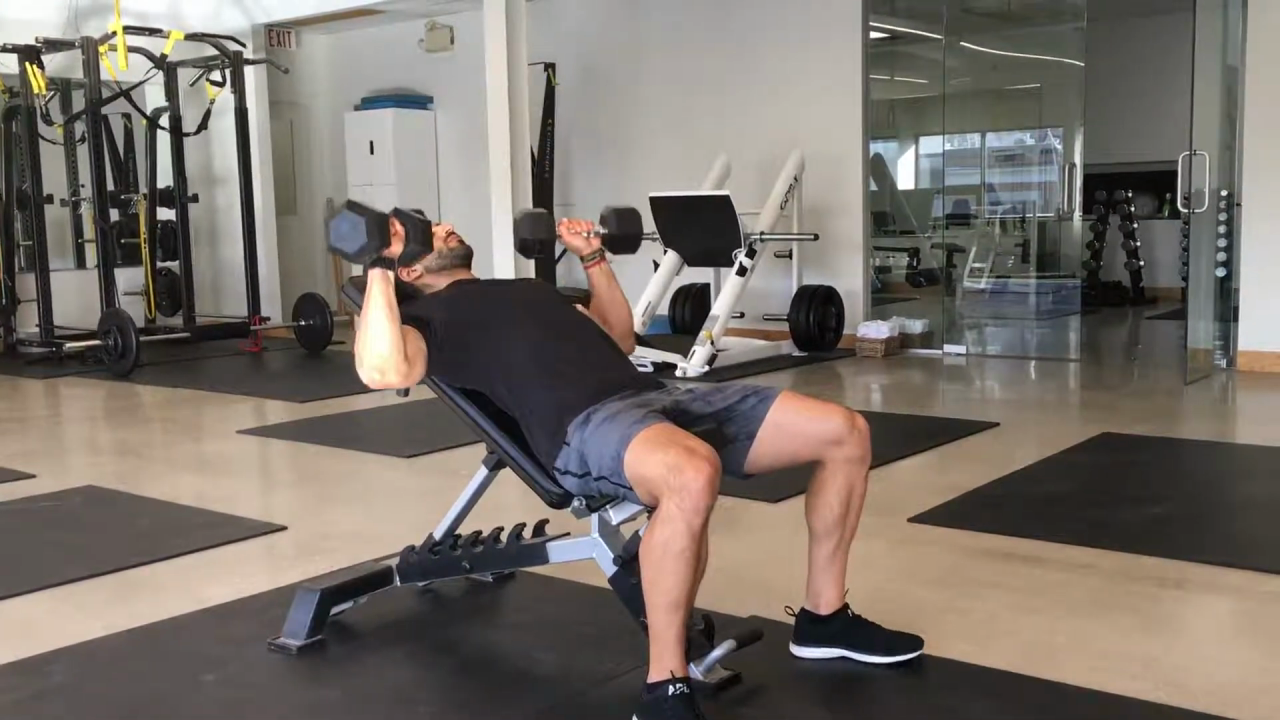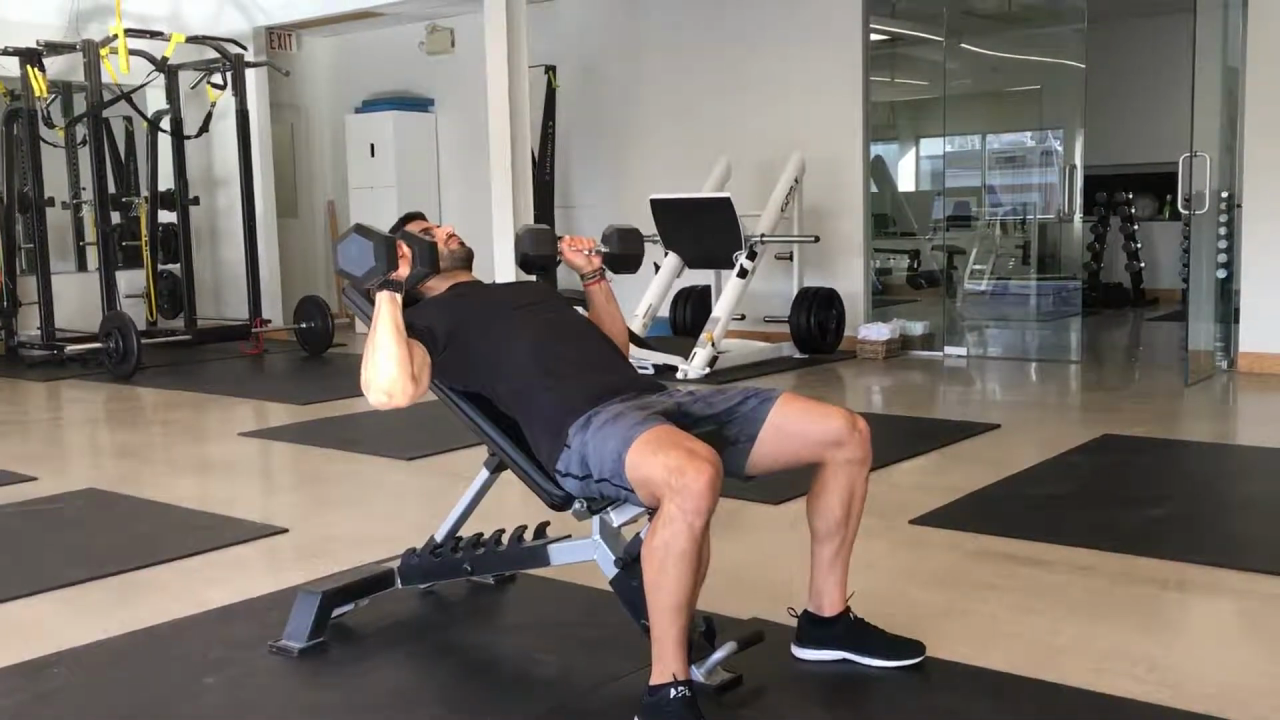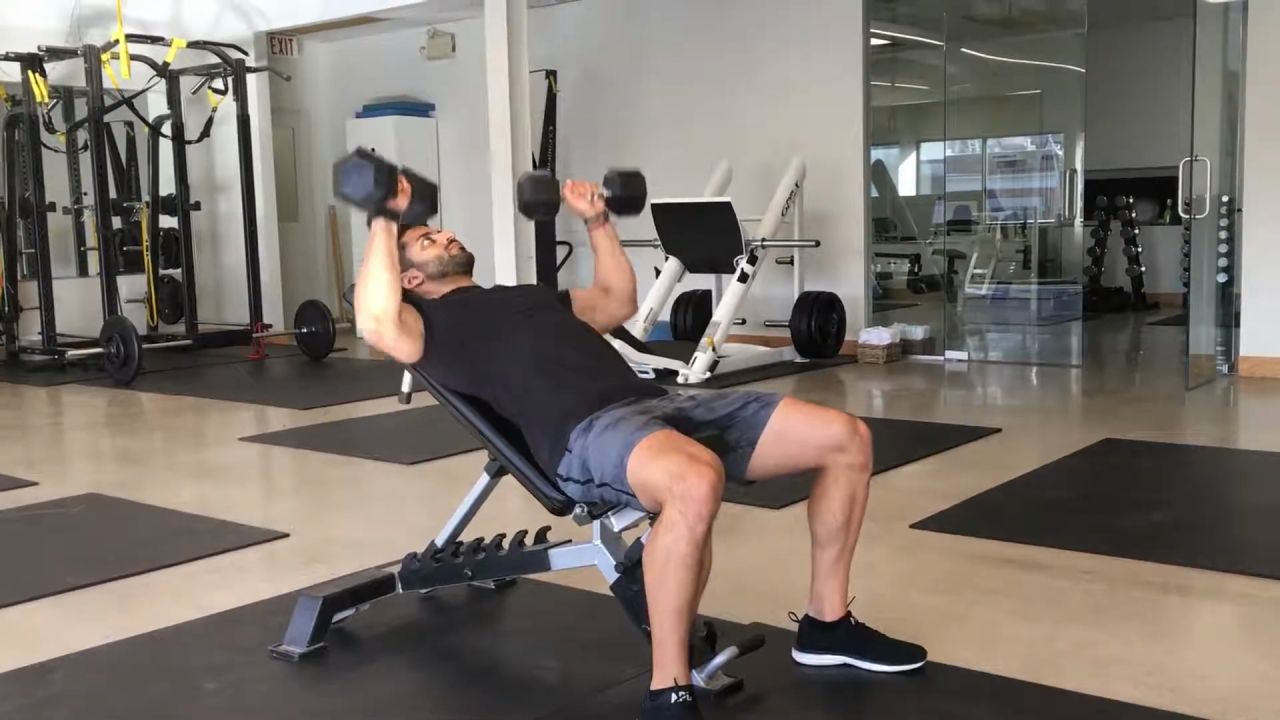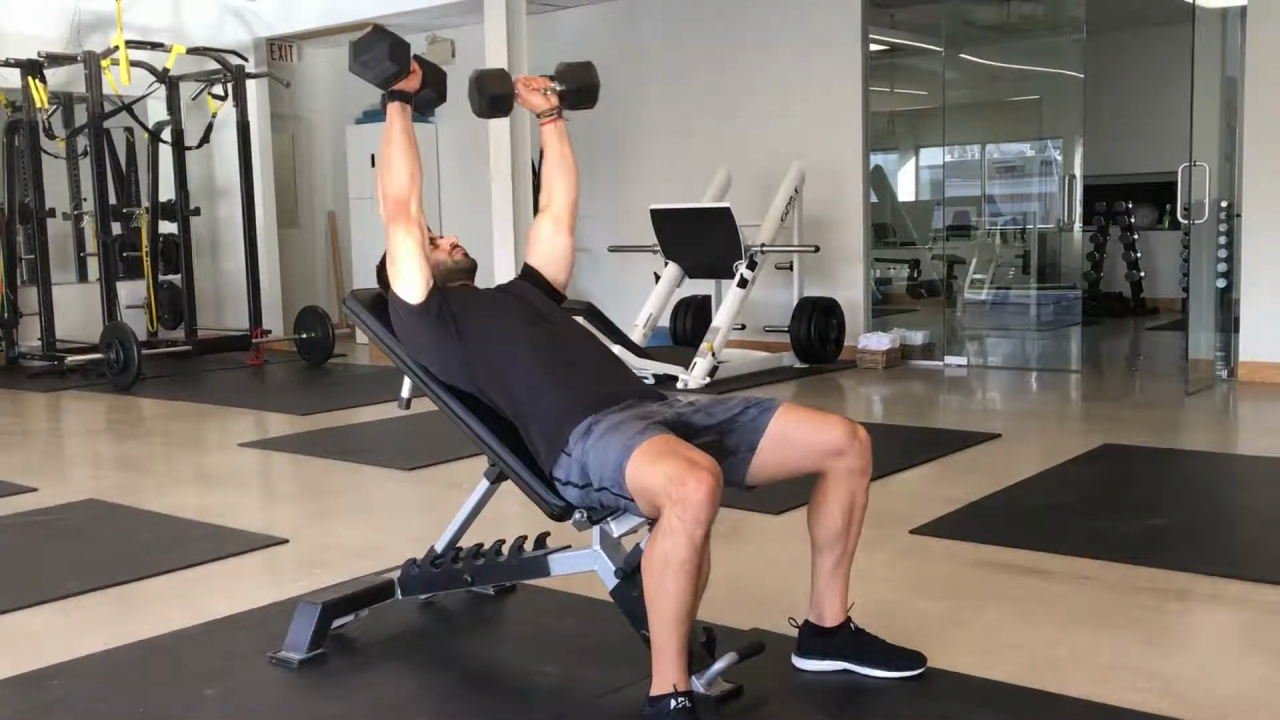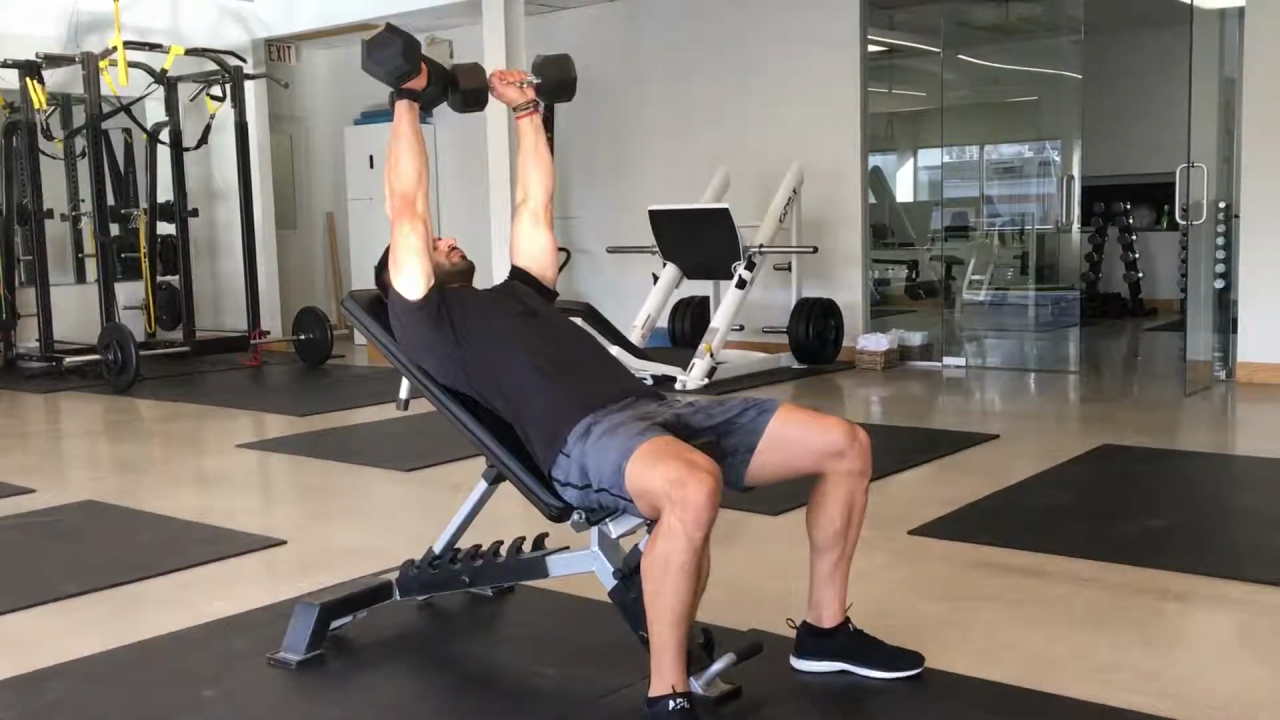
dt=0.4s
person 1, frame 1
left shoulder: (525, 287)
right shoulder: (428, 314)
left elbow: (619, 337)
right elbow: (382, 371)
left wrist: (593, 259)
right wrist: (380, 266)
left hip: (651, 394)
right hip: (582, 425)
left knee: (845, 432)
right knee: (693, 475)
left ankle: (824, 617)
person 1, frame 2
left shoulder: (526, 288)
right shoulder: (430, 318)
right elbow: (388, 392)
left wrist: (593, 277)
right wrist: (390, 288)
left hip: (653, 396)
right hip: (585, 426)
left knee: (845, 434)
right knee: (693, 478)
left ankle: (826, 619)
person 1, frame 3
left shoulder: (524, 294)
right shoulder: (433, 319)
left elbow: (619, 302)
right elbow: (379, 327)
left wrist: (596, 223)
right wrist: (385, 220)
left hip: (654, 400)
right hip: (586, 431)
left knee: (846, 439)
right knee: (695, 481)
left ankle: (827, 624)
person 1, frame 4
left shoulder: (521, 292)
right shoulder: (430, 318)
left elbow: (558, 209)
right elbow: (397, 214)
left wrist: (549, 117)
right wrist: (399, 104)
left hip: (655, 407)
right hip: (583, 439)
left knee: (845, 444)
right knee: (694, 488)
left ankle: (828, 629)
person 1, frame 5
left shoulder: (517, 292)
right shoulder: (428, 319)
left elbow: (534, 202)
right elbow: (405, 211)
left wrist: (524, 110)
right wrist: (407, 102)
left hip: (652, 407)
right hip: (582, 438)
left knee: (844, 444)
right knee: (693, 489)
left ankle: (825, 629)
